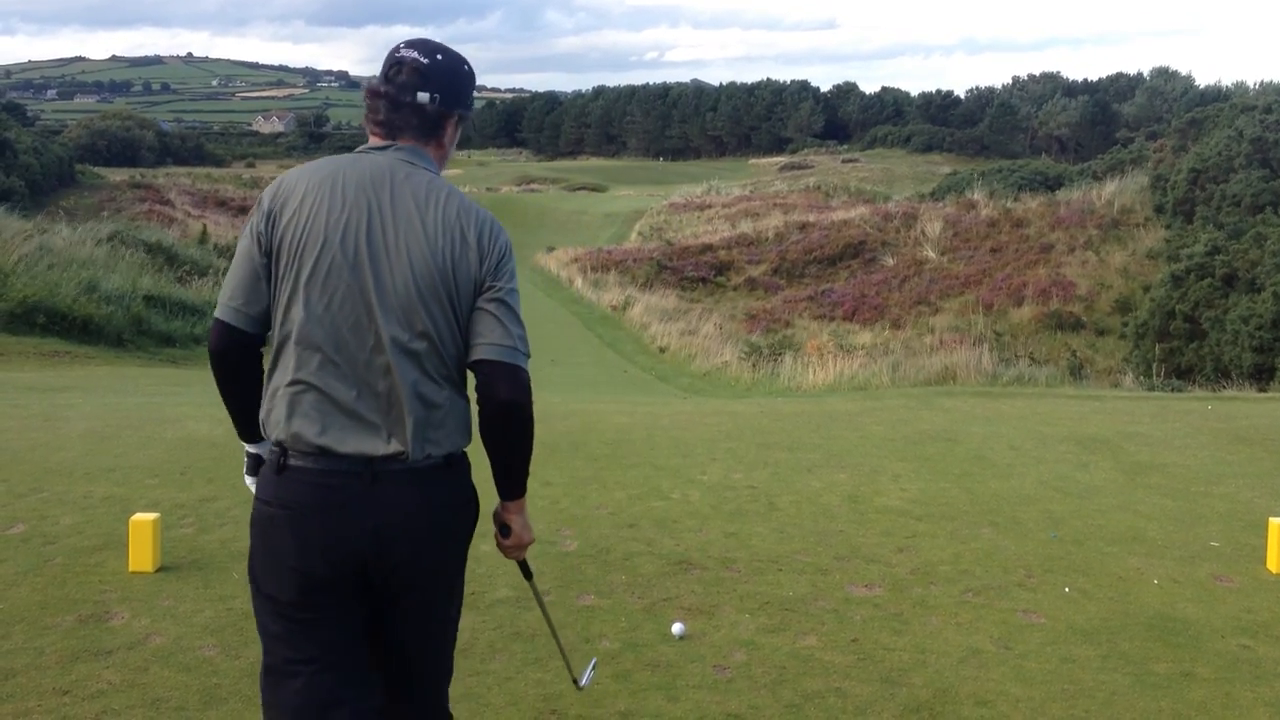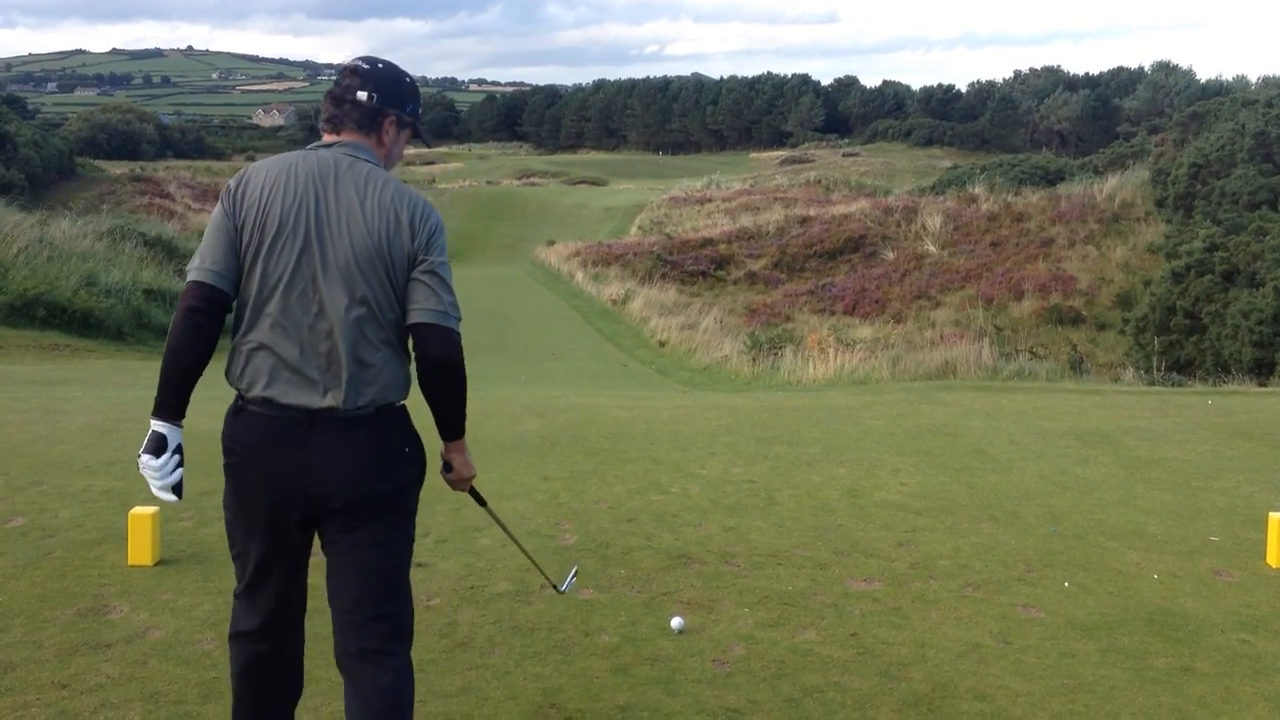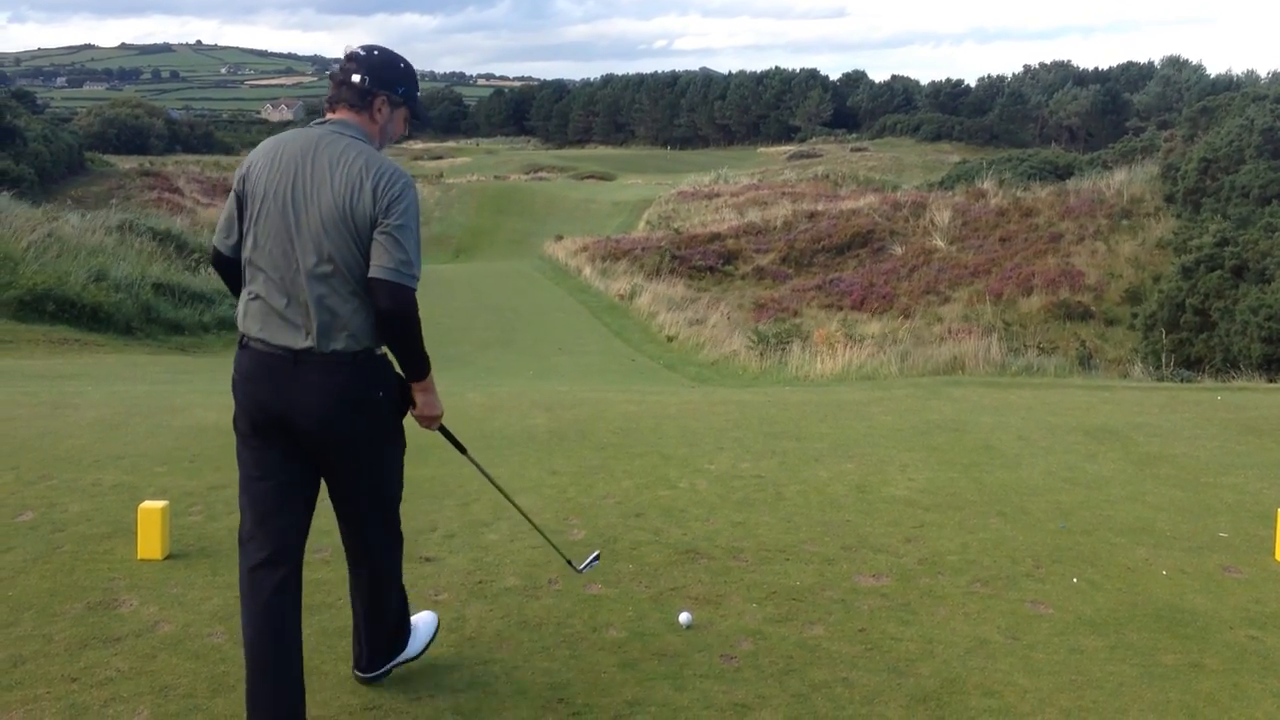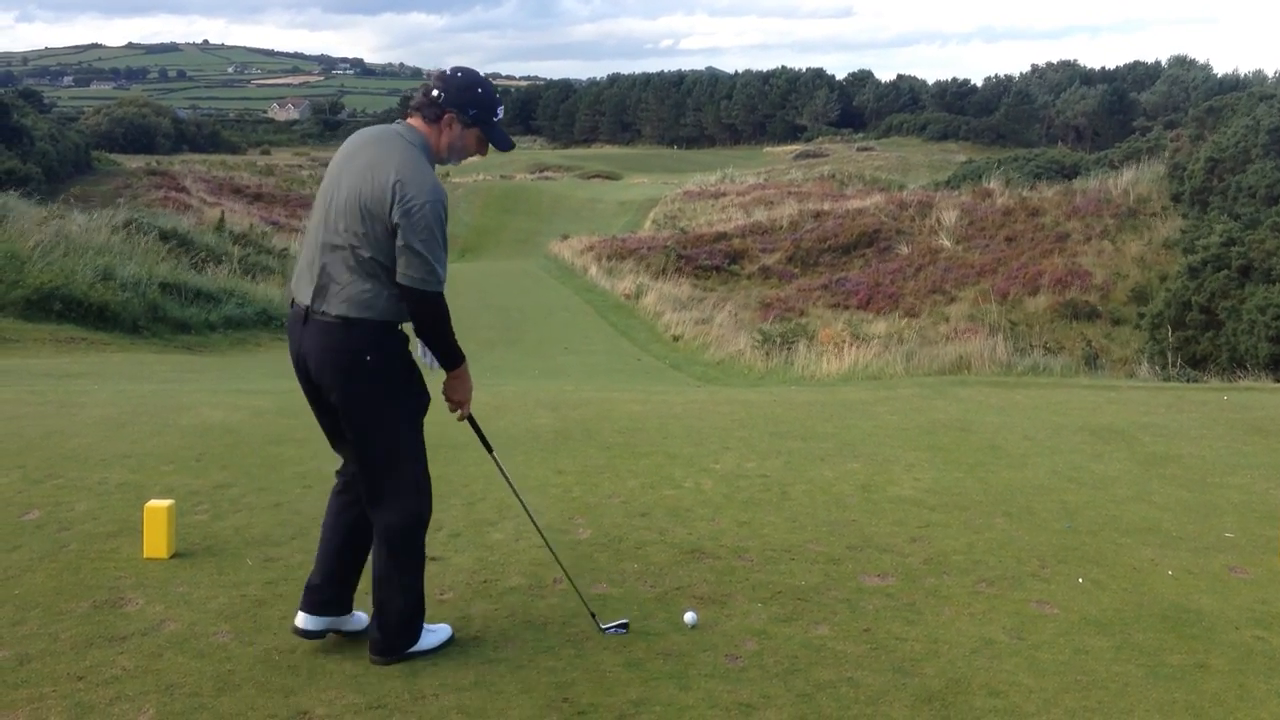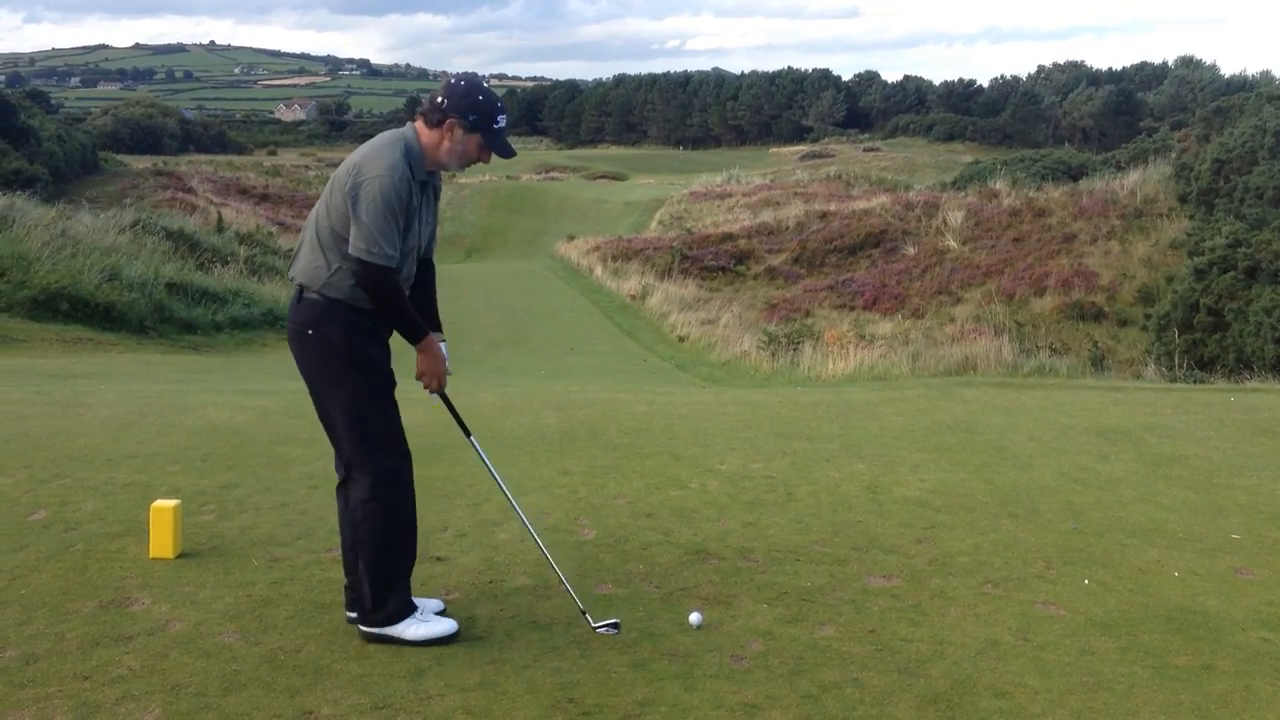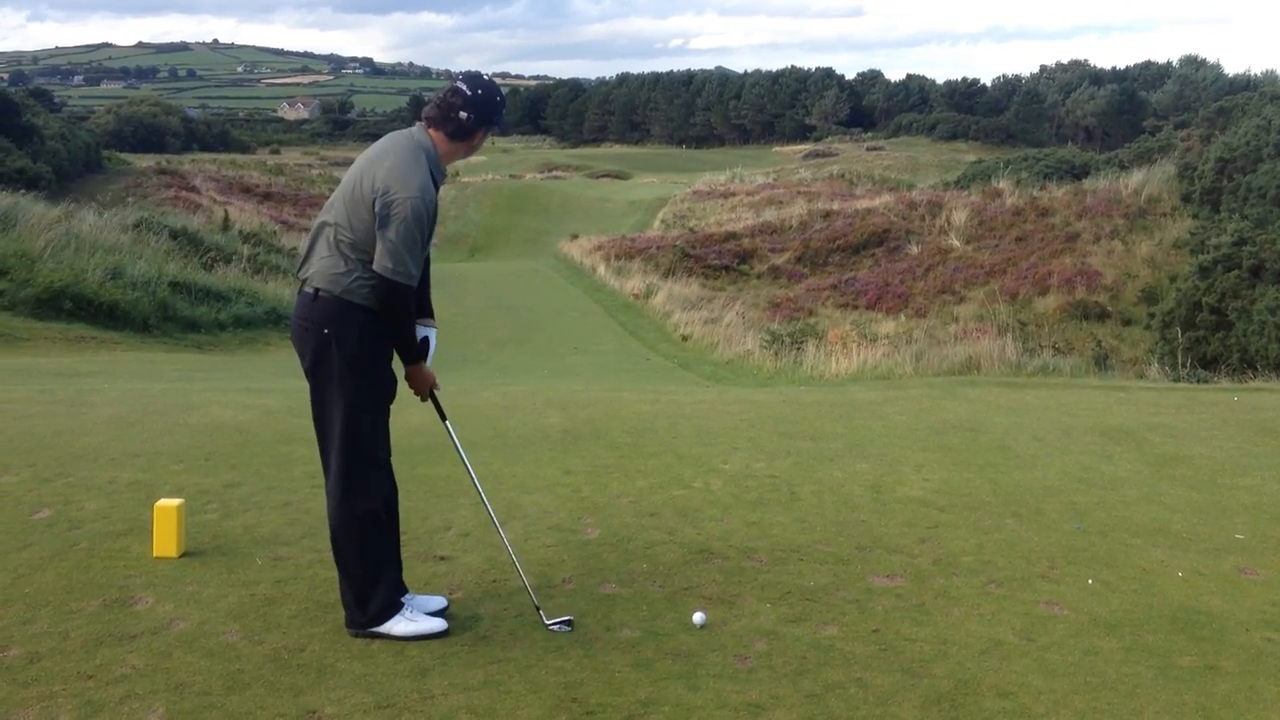
dt=0.5s
person 1, frame 1
left shoulder: (289, 193)
right shoulder: (475, 227)
left elbow: (230, 342)
right elbow: (503, 386)
left wrist: (258, 441)
right wrist: (512, 500)
left hip: (306, 494)
right hip: (425, 501)
person 1, frame 2
left shoulder: (252, 184)
right shoulder: (412, 210)
left elbow: (199, 308)
right elbow: (437, 347)
left wrist: (165, 421)
right wrist: (455, 442)
left hip: (262, 437)
right hip: (367, 448)
left knee: (263, 615)
right knee: (375, 647)
person 1, frame 3
left shoulder: (263, 156)
right shoulder: (387, 181)
left elbow: (225, 258)
right elbow: (390, 298)
right wrist: (421, 380)
left hip: (261, 374)
right hip: (346, 381)
left knee: (268, 553)
right knee: (371, 526)
right ankle: (380, 647)
person 1, frame 4
left shoulder: (361, 142)
right shoulder: (419, 186)
right elbow: (420, 294)
left wrist: (422, 338)
right wrist: (455, 368)
left hip: (309, 328)
right hip: (361, 345)
left knee: (361, 471)
right knee: (401, 490)
left ankle: (325, 602)
right ankle: (397, 633)
person 1, frame 5
left shoulder: (422, 169)
right shoulder: (386, 170)
left elbow: (418, 261)
right elbow: (374, 272)
left wrist: (432, 335)
right wrist: (422, 342)
left hip: (354, 323)
right hip: (330, 324)
left knee: (369, 461)
right knee: (380, 464)
left ankle: (372, 593)
right ankle: (383, 608)
person 1, frame 6
left shoulder: (405, 146)
right shoulder: (413, 187)
right elbow: (393, 286)
left wrist: (425, 323)
right wrist: (414, 361)
left hip: (341, 317)
right hip: (340, 322)
left knee: (369, 464)
right knee: (357, 470)
left ankle: (384, 592)
right ankle: (372, 608)
